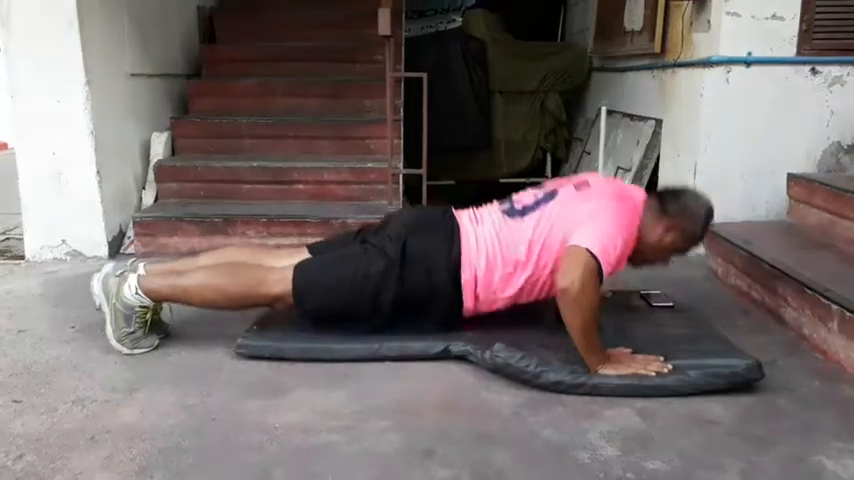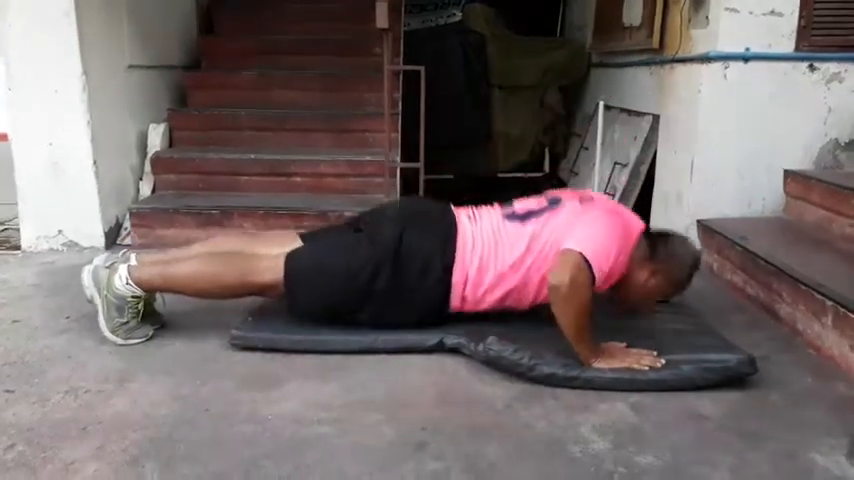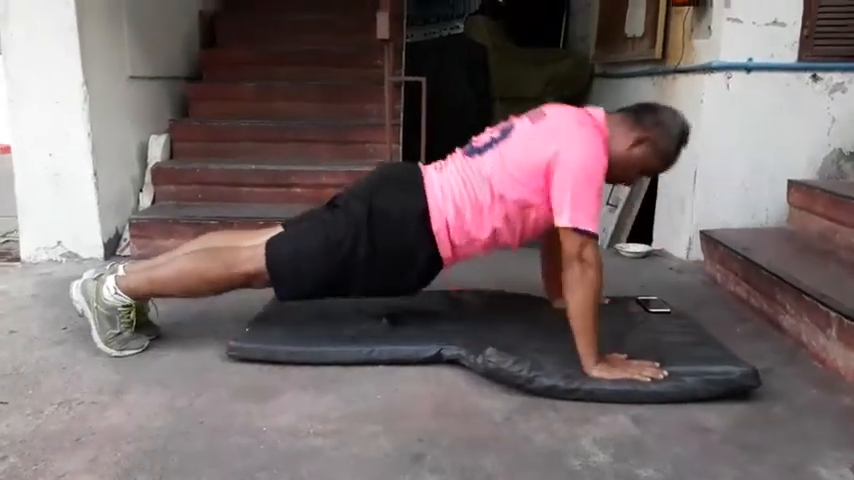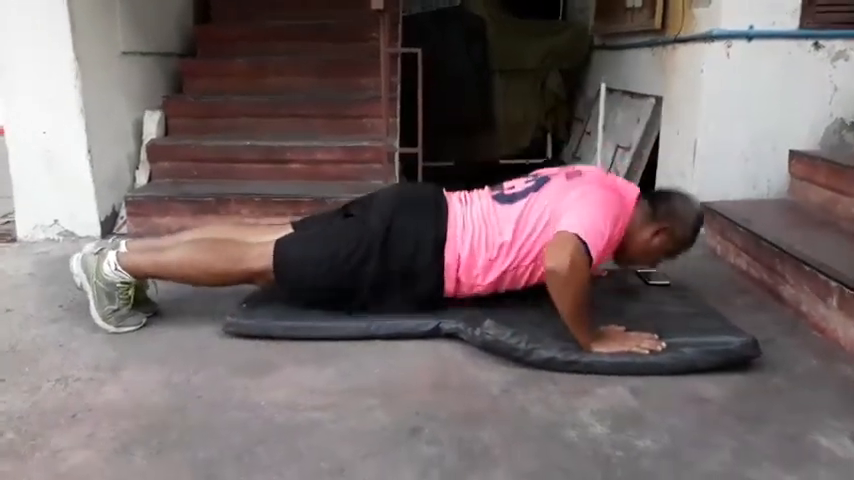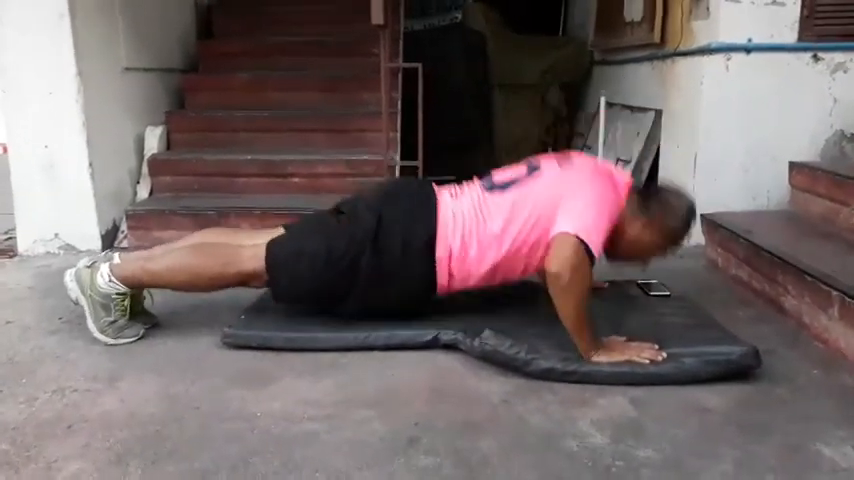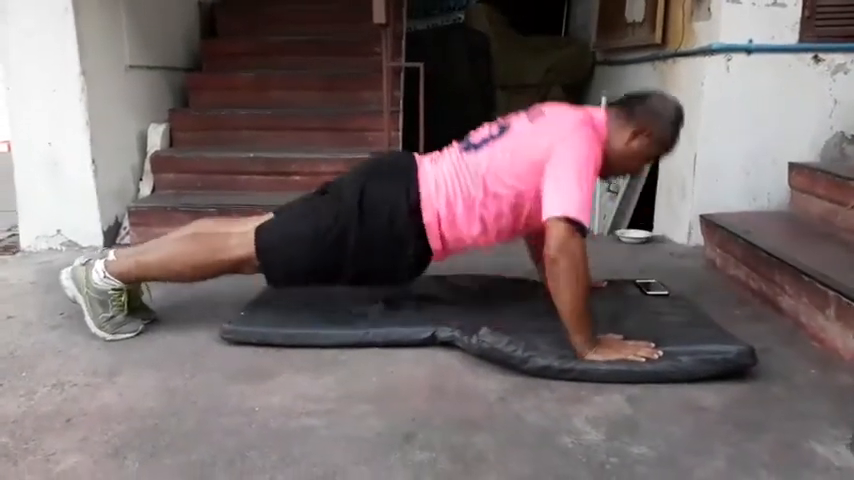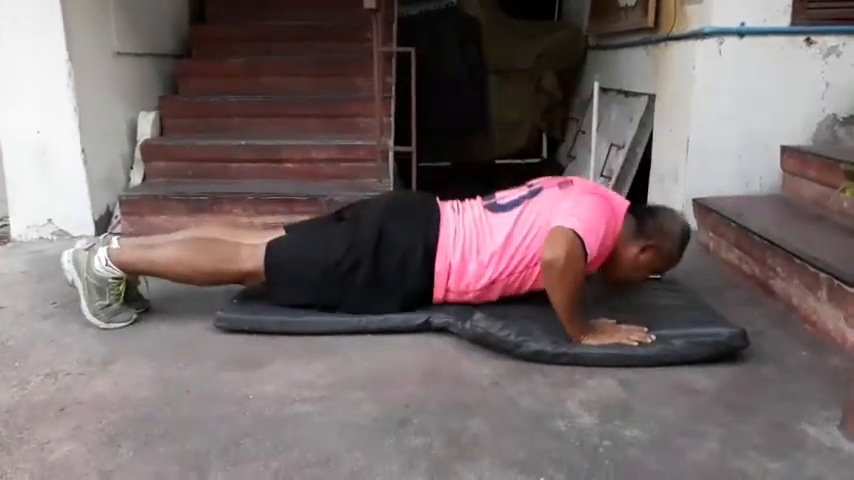
dt=0.7s
person 1, frame 1
left shoulder: (601, 190)
right shoulder: (618, 214)
right elbow: (573, 284)
left wrist: (583, 302)
right wrist: (598, 360)
left hip: (435, 235)
right hip: (432, 271)
left knee: (288, 263)
right knee: (282, 286)
left ankle: (139, 272)
right ankle: (139, 287)
person 1, frame 2
left shoulder: (597, 211)
right shoulder: (613, 231)
right elbow: (566, 281)
left wrist: (576, 302)
right wrist: (593, 353)
left hip: (428, 227)
right hip: (422, 265)
left knee: (276, 251)
right knee: (274, 274)
left ankle: (133, 262)
right ankle: (130, 277)
person 1, frame 3
left shoulder: (570, 125)
right shoulder: (587, 145)
left elbow: (544, 220)
right elbow: (579, 255)
left wrist: (558, 296)
right wrist: (595, 362)
left hip: (406, 197)
right hip: (405, 226)
left knee: (264, 243)
right knee: (256, 265)
left ankle: (120, 275)
right ankle: (118, 287)
person 1, frame 4
left shoulder: (594, 185)
right shoulder: (608, 205)
right elbow: (562, 265)
left wrist: (574, 282)
right wrist: (591, 339)
left hip: (422, 212)
right hip: (417, 253)
left knee: (271, 239)
right knee: (261, 263)
left ankle: (126, 251)
right ankle: (120, 263)
person 1, frame 5
left shoulder: (583, 173)
right shoulder: (601, 191)
right elbow: (565, 265)
left wrist: (571, 286)
right wrist: (592, 346)
left hip: (414, 211)
right hip: (408, 248)
left knee: (265, 246)
right knee: (256, 264)
left ankle: (122, 263)
right ankle: (112, 274)
person 1, frame 6
left shoulder: (564, 123)
right shoulder: (581, 140)
left elbow: (532, 213)
right elbow: (562, 249)
left wrist: (554, 276)
right wrist: (588, 344)
left hip: (401, 184)
right hip: (397, 216)
left knee: (256, 233)
right knee: (247, 251)
left ankle: (115, 263)
right ankle: (109, 273)
person 1, frame 7
left shoulder: (582, 193)
right shoulder: (599, 213)
right elbow: (557, 258)
left wrist: (568, 277)
right wrist: (581, 331)
left hip: (414, 222)
right hip: (408, 258)
left knee: (264, 242)
right knee: (253, 265)
left ankle: (113, 251)
right ankle: (110, 259)
